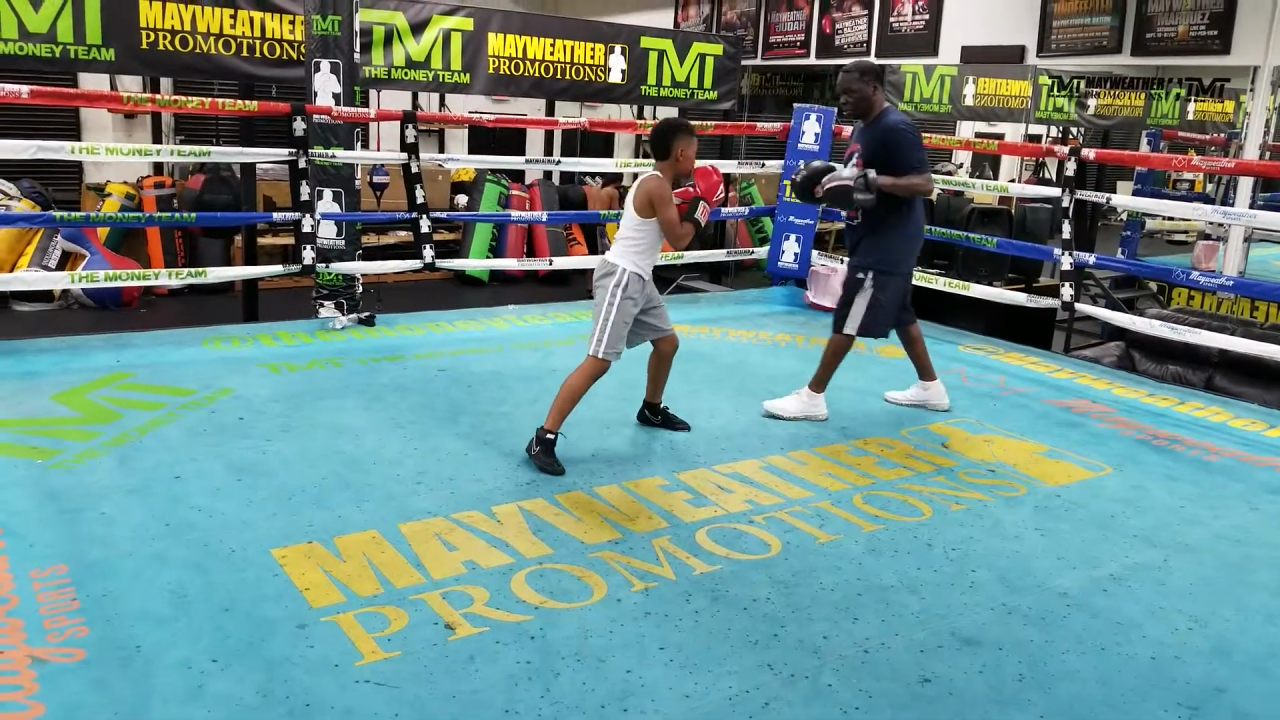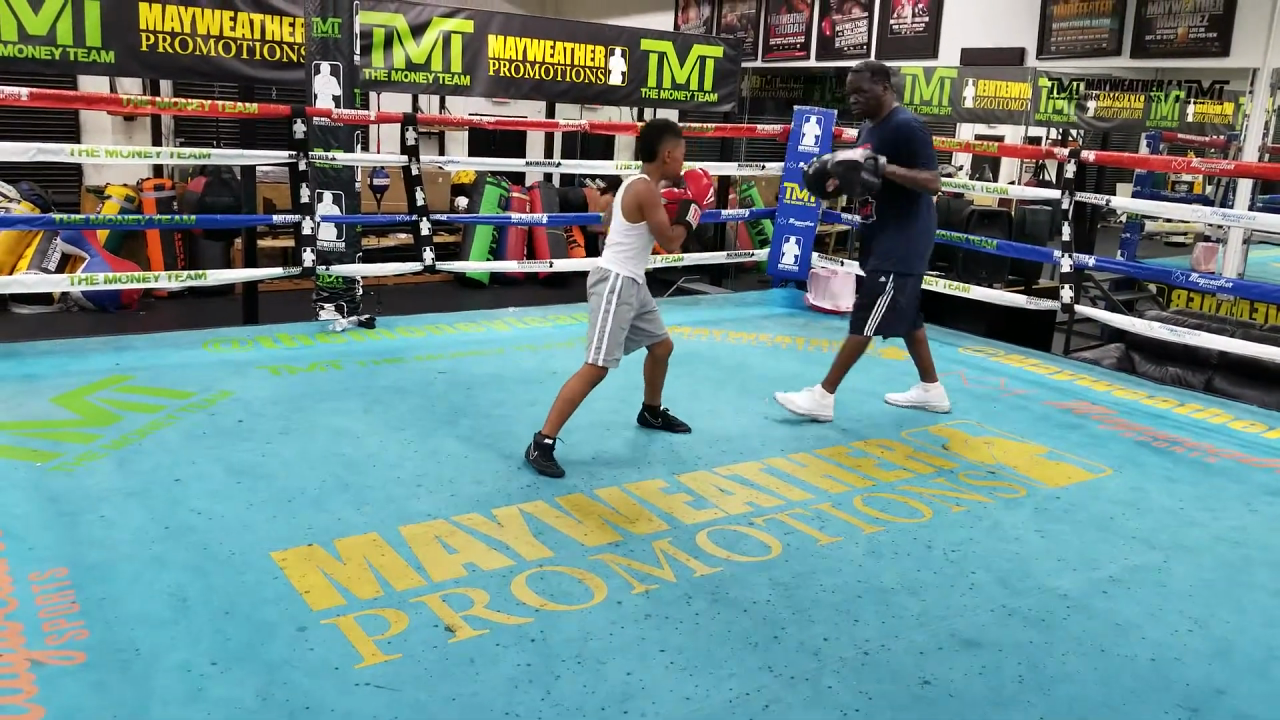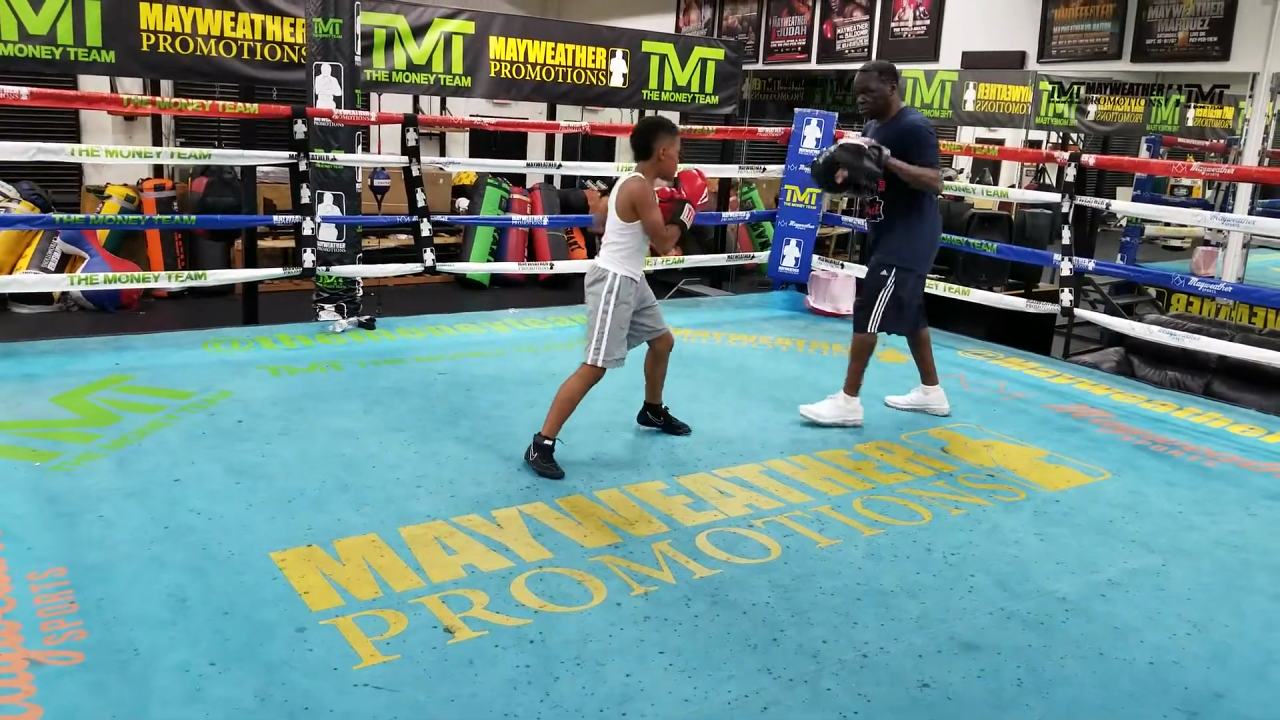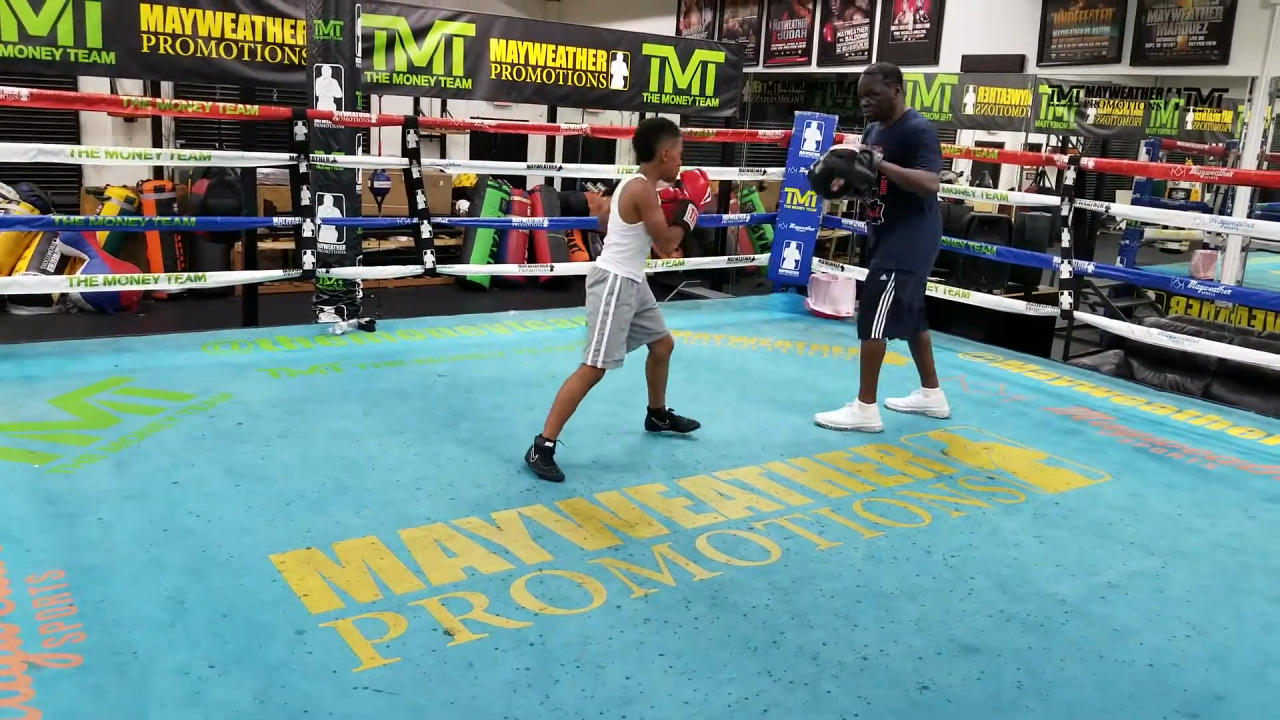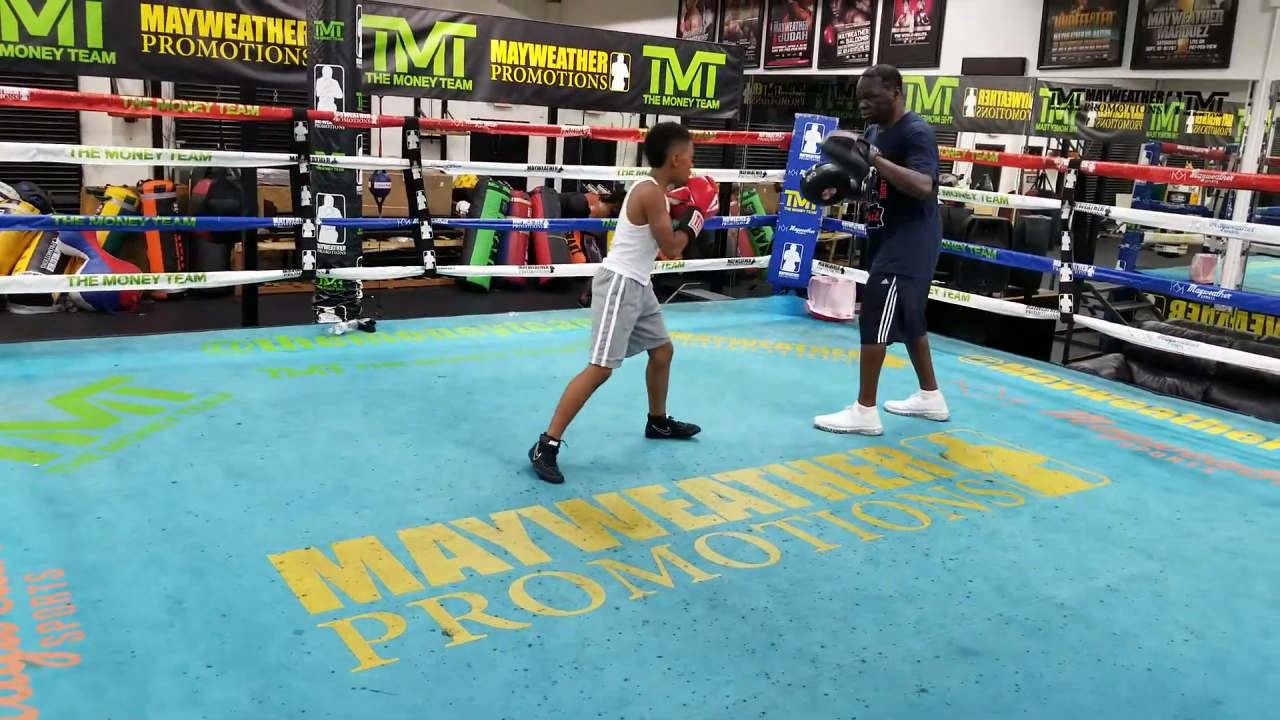
dt=0.1s
person 1, frame 1
left shoulder: (897, 128)
right shoulder: (863, 128)
left elbow: (924, 185)
left wrist: (872, 180)
right wrist: (830, 186)
left hip: (891, 236)
right hip: (874, 234)
left knee: (851, 315)
right knee: (896, 310)
left ankle: (812, 397)
right ankle: (931, 387)
person 1, frame 2
left shoulder: (907, 126)
right shoulder: (869, 128)
left elbow: (932, 182)
right elbow: (865, 180)
left wrist: (881, 167)
right wrist: (838, 181)
left hip: (905, 235)
right hip: (885, 234)
left knee: (867, 316)
right knee: (905, 312)
left ankle: (823, 395)
right ankle: (931, 389)
person 1, frame 3
left shoulder: (915, 127)
right shoulder: (872, 128)
left elbow: (933, 181)
left wrist: (886, 158)
right wrist: (845, 176)
left hip: (910, 235)
right hip: (889, 233)
left knee: (869, 311)
right knee: (909, 312)
left ankle: (849, 400)
right ankle: (931, 392)
person 1, frame 4
left shoulder: (917, 130)
right shoulder: (875, 130)
left elbow: (929, 184)
right elbow: (871, 183)
left wrist: (878, 164)
left hip: (910, 238)
right hip: (889, 236)
left knee: (873, 317)
right knee: (910, 315)
left ankle: (865, 409)
right ankle: (931, 395)
person 1, frame 5
left shoulder: (916, 133)
right shoulder: (878, 132)
left elbow: (922, 186)
right elbow: (873, 186)
left wrist: (870, 155)
left hip: (910, 241)
right hip: (892, 239)
left knee: (875, 320)
right knee: (908, 319)
left ankle: (864, 411)
right ankle: (930, 397)
person 2, frame 1
left shoulder: (653, 182)
right shoulder: (658, 187)
right elbow: (679, 241)
left wrist: (681, 203)
right wrist: (703, 203)
left hip: (638, 278)
right hip: (621, 277)
left knee: (667, 343)
right knee: (598, 361)
left ankle: (652, 410)
right ankle: (543, 440)
person 2, frame 2
left shoulder: (636, 184)
right shoulder: (646, 190)
left elbow: (613, 222)
right elbow: (670, 243)
left wrist: (667, 207)
right wrist: (693, 206)
left hip: (631, 281)
right hip: (615, 282)
left knee: (662, 346)
right knee: (596, 367)
left ankle: (652, 412)
right ankle: (542, 444)
person 2, frame 3
left shoulder: (632, 182)
right shoulder: (640, 189)
left elbow: (601, 220)
right elbow: (664, 243)
right wrist: (687, 205)
left hip: (630, 280)
right hip: (613, 281)
left knee: (663, 342)
right knee: (594, 367)
left ankle: (653, 410)
right ankle: (541, 445)
person 2, frame 4
left shoulder: (634, 184)
right shoulder: (643, 190)
left elbow: (605, 221)
right elbow: (666, 245)
right wrist: (690, 206)
left hip: (631, 282)
right hip: (615, 283)
left knee: (663, 345)
right knee: (593, 368)
left ankle: (658, 415)
right ankle: (542, 447)
person 2, frame 5
left shoulder: (651, 189)
right shoulder: (650, 192)
right elbow: (671, 249)
left wrist: (676, 209)
right wrist: (696, 212)
left hip: (637, 284)
right hip: (617, 284)
left knee: (662, 352)
right knee: (600, 368)
left ankle: (658, 421)
right ankle: (547, 445)
